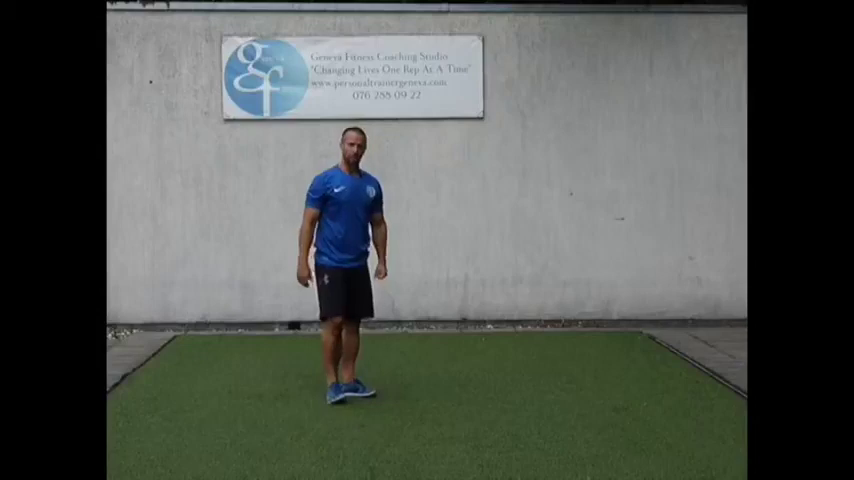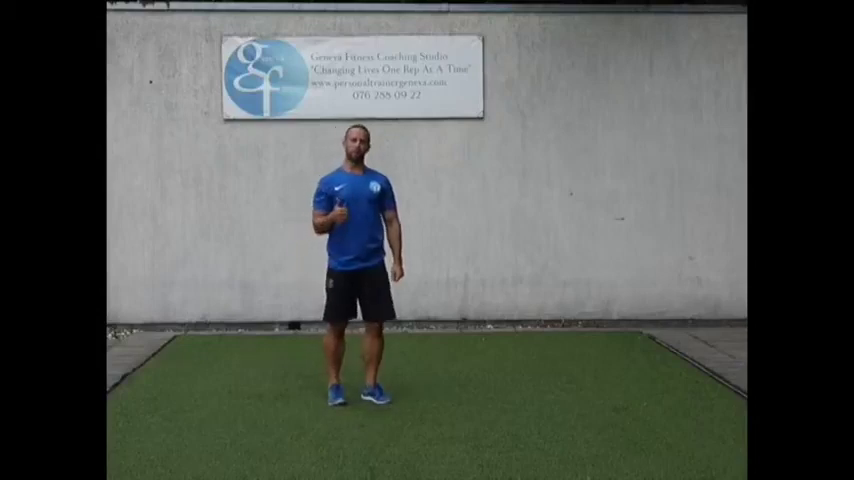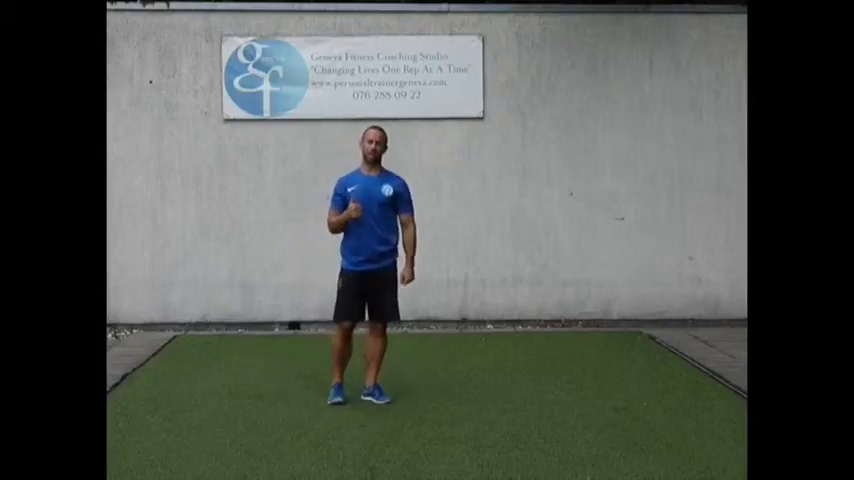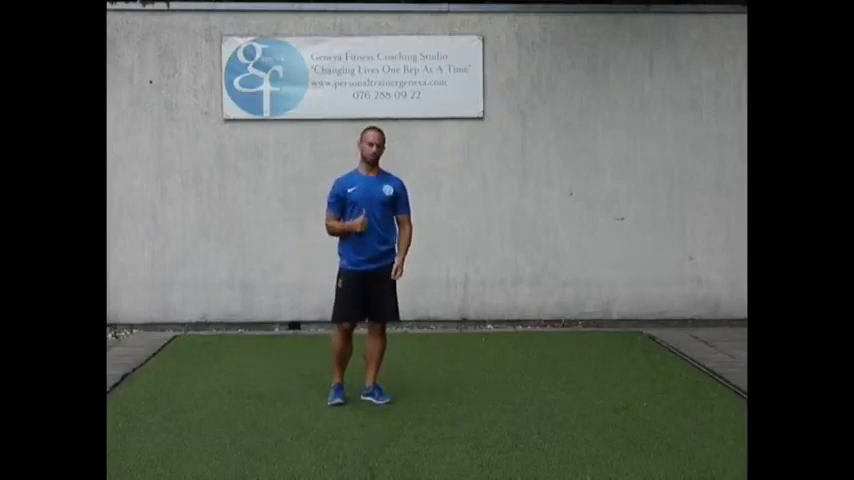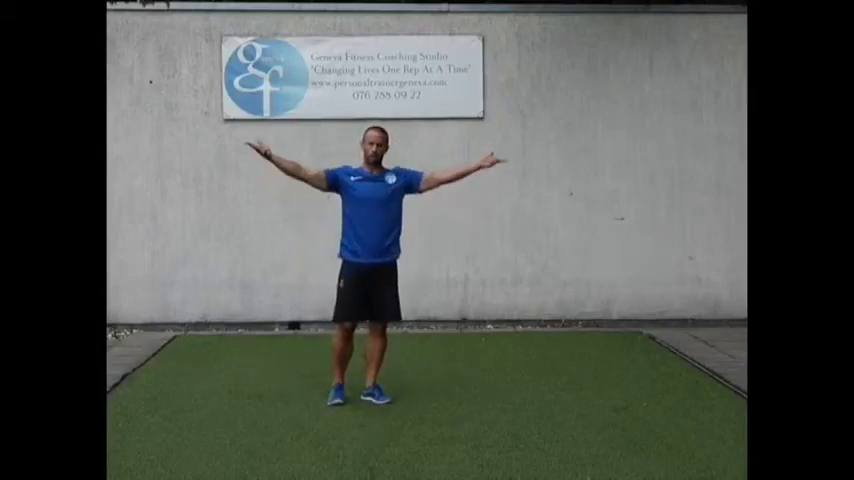
dt=1s
person 1, frame 1
left shoulder: (372, 185)
right shoulder: (325, 181)
left elbow: (378, 224)
right elbow: (309, 222)
left wrist: (382, 260)
right wrist: (303, 261)
left hip: (358, 265)
right hip: (330, 264)
left knee: (353, 323)
right knee: (334, 321)
left ankle: (349, 380)
right ankle: (332, 381)
person 1, frame 2
left shoulder: (380, 182)
right shoulder: (328, 182)
left elbow: (392, 222)
right elbow: (318, 225)
left wrist: (397, 260)
right wrist: (333, 217)
left hip: (373, 266)
right hip: (340, 267)
left knee: (375, 326)
right knee: (336, 327)
left ankle: (371, 385)
right ankle: (334, 384)
person 1, frame 3
left shoulder: (396, 184)
right shoulder: (345, 183)
left elbow: (408, 225)
right elbow: (332, 226)
left wrist: (409, 263)
right wrist: (348, 215)
left hip: (384, 268)
right hip: (352, 268)
left knee: (379, 327)
right knee: (344, 326)
left ankle: (371, 385)
right ankle: (337, 383)
person 1, frame 4
left shoulder: (394, 184)
right shoulder: (343, 184)
left elbow: (404, 225)
right elbow: (330, 225)
left wrist: (400, 258)
right wrist: (350, 226)
left hip: (383, 269)
right hip: (351, 269)
left knee: (378, 327)
right knee: (344, 327)
left ankle: (371, 385)
right ankle: (337, 384)
person 1, frame 5
left shoulder: (400, 178)
right shoulder: (345, 177)
left elbow: (438, 178)
right elbow: (305, 174)
left wrist: (479, 165)
right wrist: (271, 157)
left hip: (385, 267)
right hip: (353, 266)
left knee: (379, 327)
right knee: (345, 326)
left ankle: (371, 386)
right ankle: (338, 385)
